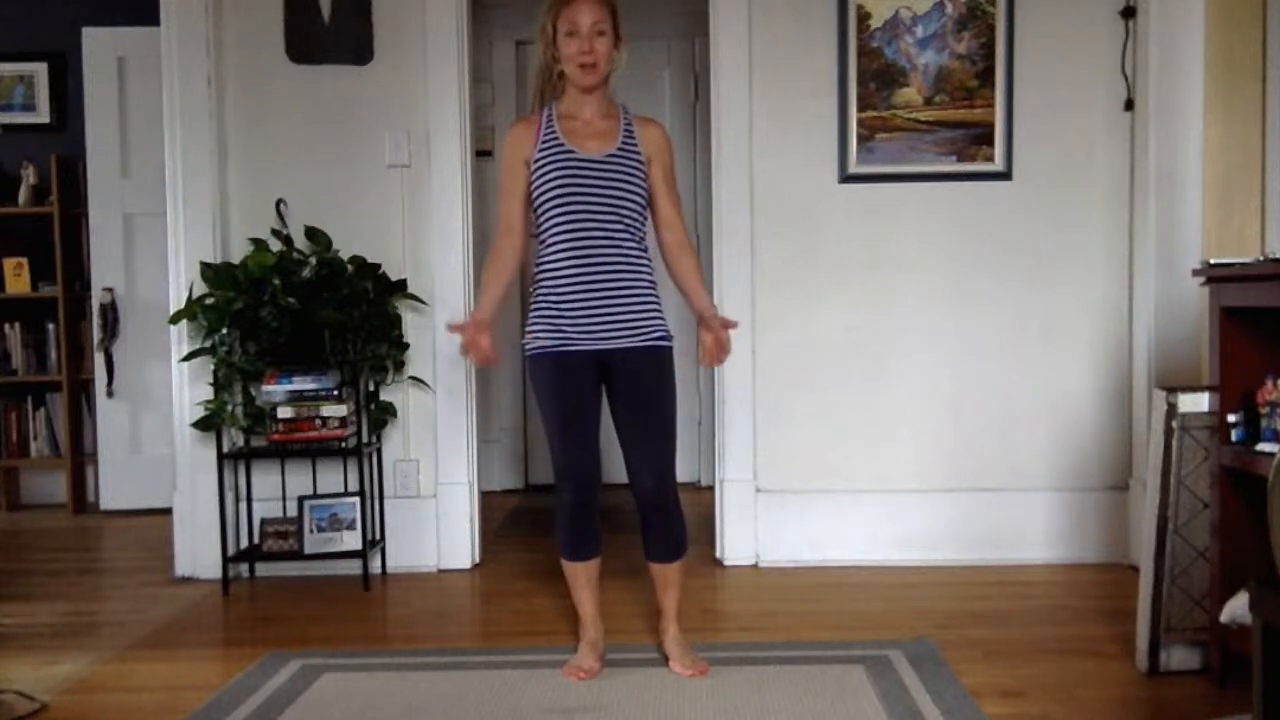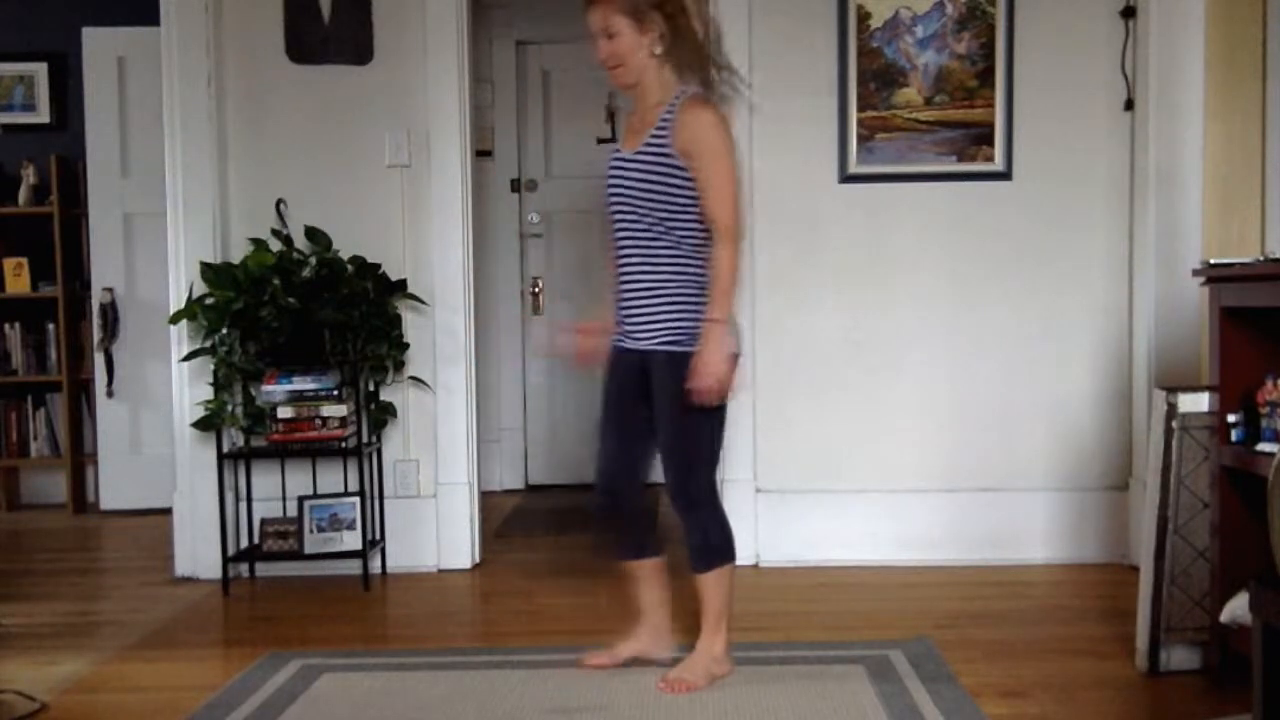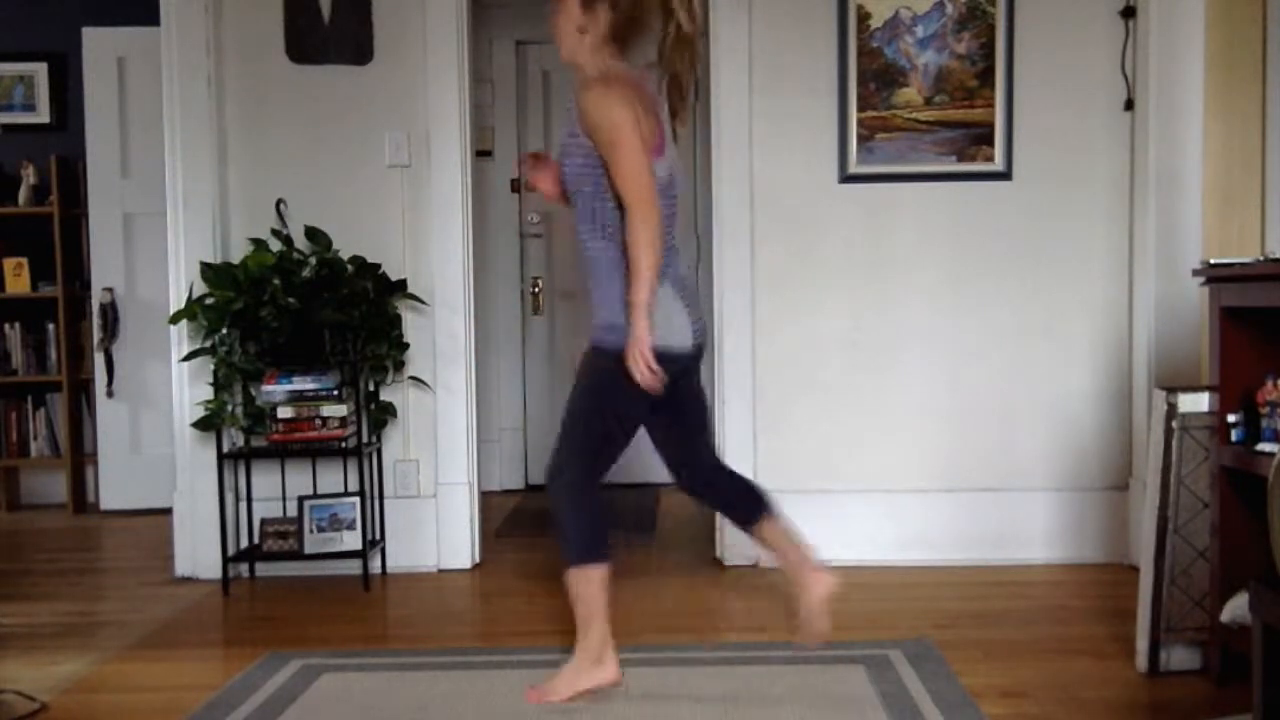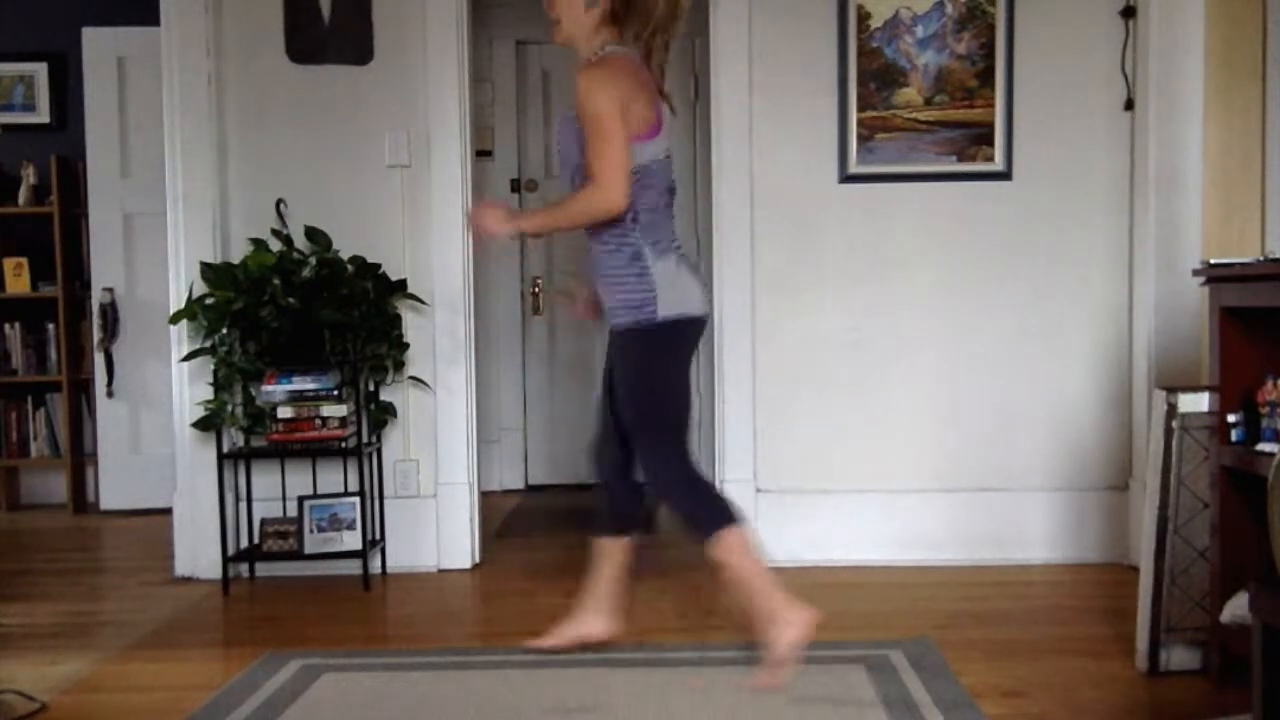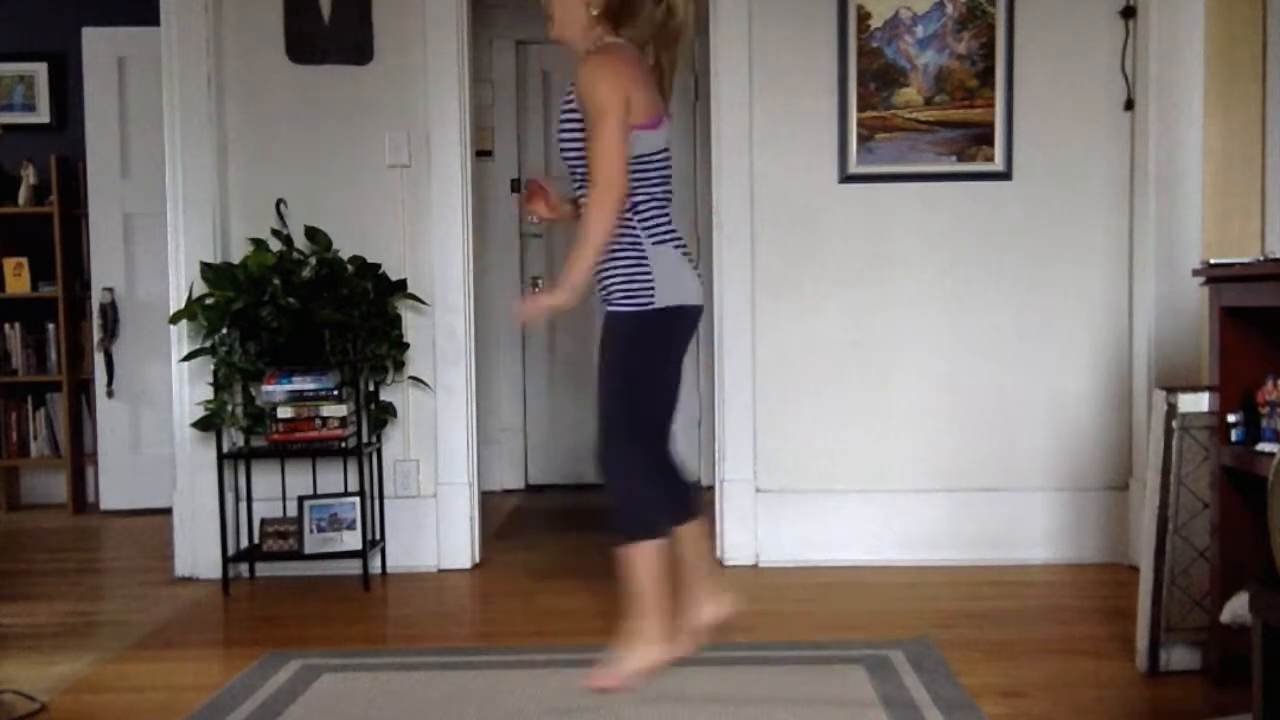
dt=1s
person 1, frame 1
left shoulder: (648, 136)
right shoulder: (526, 138)
left elbow: (673, 236)
right elbow: (509, 238)
left wrist: (706, 314)
right wrist: (482, 318)
left hip: (639, 335)
right hip: (559, 338)
left knee: (655, 483)
right knee: (576, 483)
left ankle: (671, 629)
right ankle: (590, 633)
person 1, frame 2
left shoulder: (695, 116)
right shoulder: (636, 122)
left elbow: (725, 234)
left wrist: (718, 332)
right wrist: (609, 319)
left hip: (687, 336)
right hip: (640, 339)
left knee: (690, 486)
right knee: (615, 479)
left ankle: (714, 645)
right ankle: (651, 627)
person 1, frame 3
left shoulder: (603, 94)
right shoulder: (637, 93)
left elbow: (644, 211)
left wrist: (638, 325)
right wrist: (560, 190)
left hip: (639, 326)
right hip: (671, 322)
left knee: (571, 478)
right knee: (697, 469)
left ankle: (595, 653)
right ankle: (808, 573)
person 1, frame 4
left shoulder: (600, 77)
right shoulder: (631, 76)
left elbow: (612, 194)
left wrist: (515, 222)
right wrist: (608, 282)
left hip: (653, 306)
right hip: (656, 301)
left knee: (667, 470)
right knee: (617, 457)
left ankle: (779, 611)
right ankle: (599, 610)
person 1, frame 5
left shoulder: (603, 71)
right shoulder: (633, 69)
left elbow: (612, 187)
left wrist: (566, 285)
right wrist: (564, 209)
left hip: (649, 294)
right hip: (656, 291)
left knee: (627, 461)
right knee: (641, 454)
left ankle: (648, 631)
right ankle: (700, 594)
